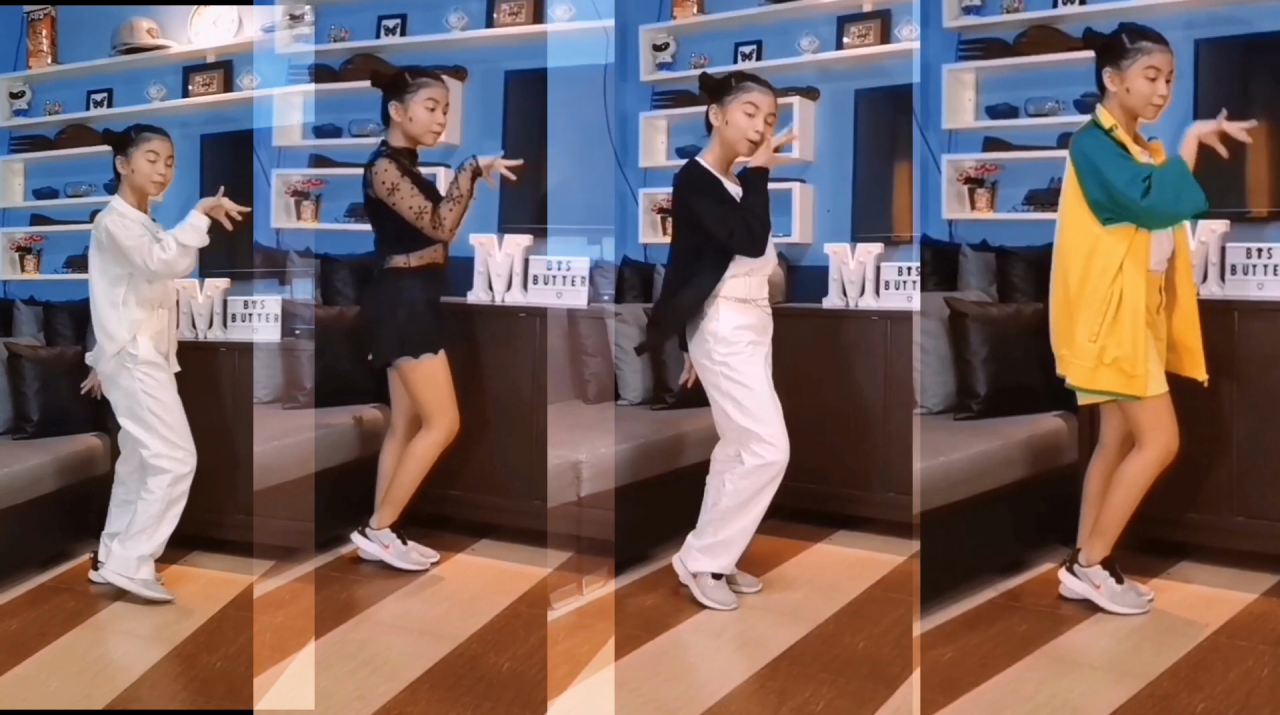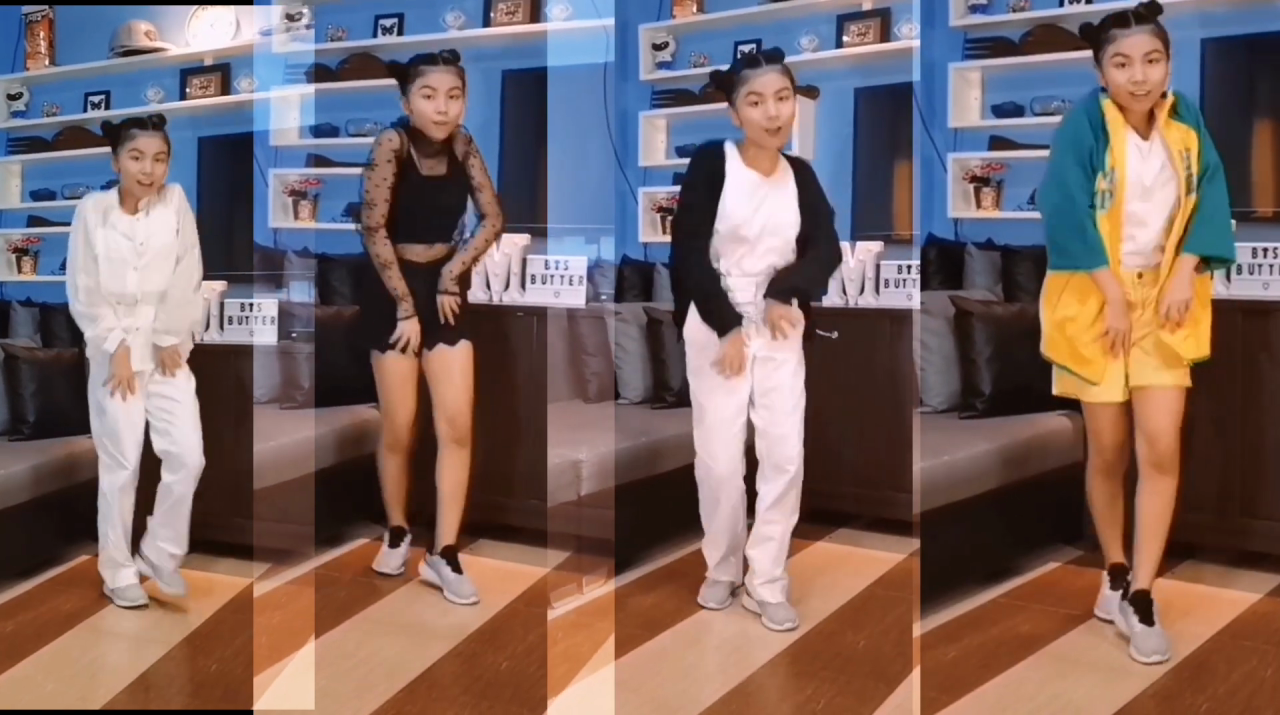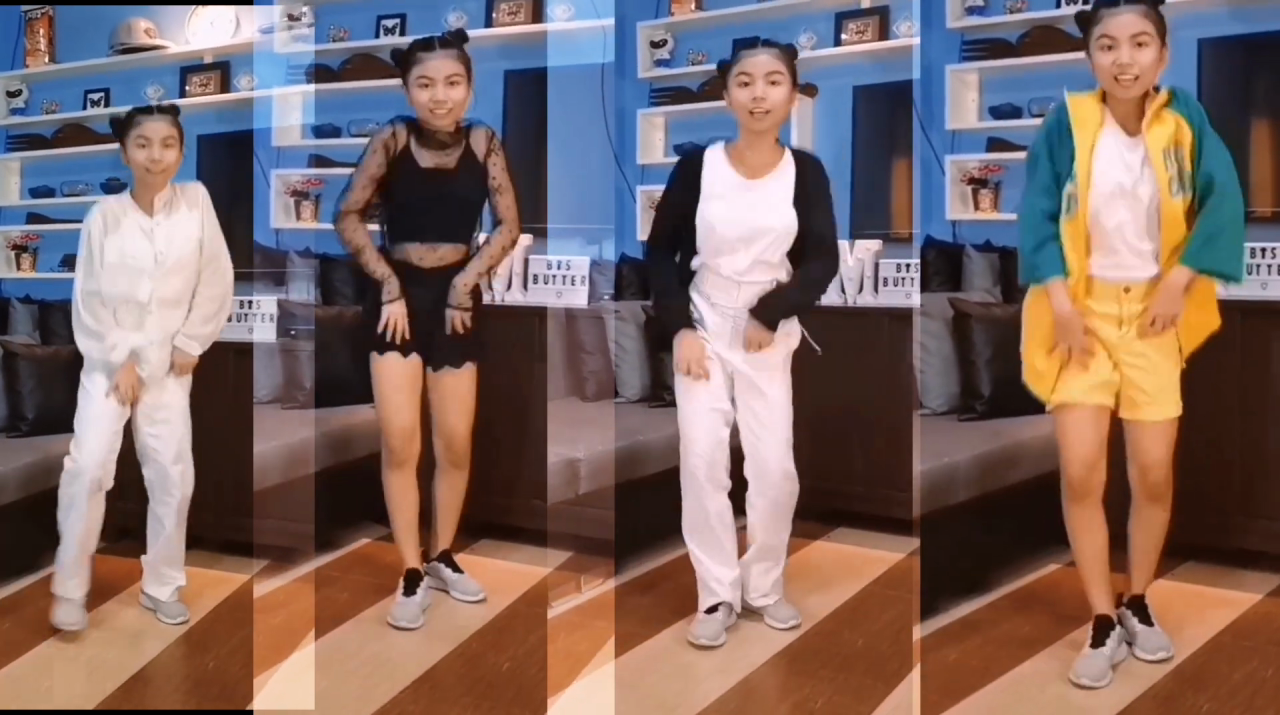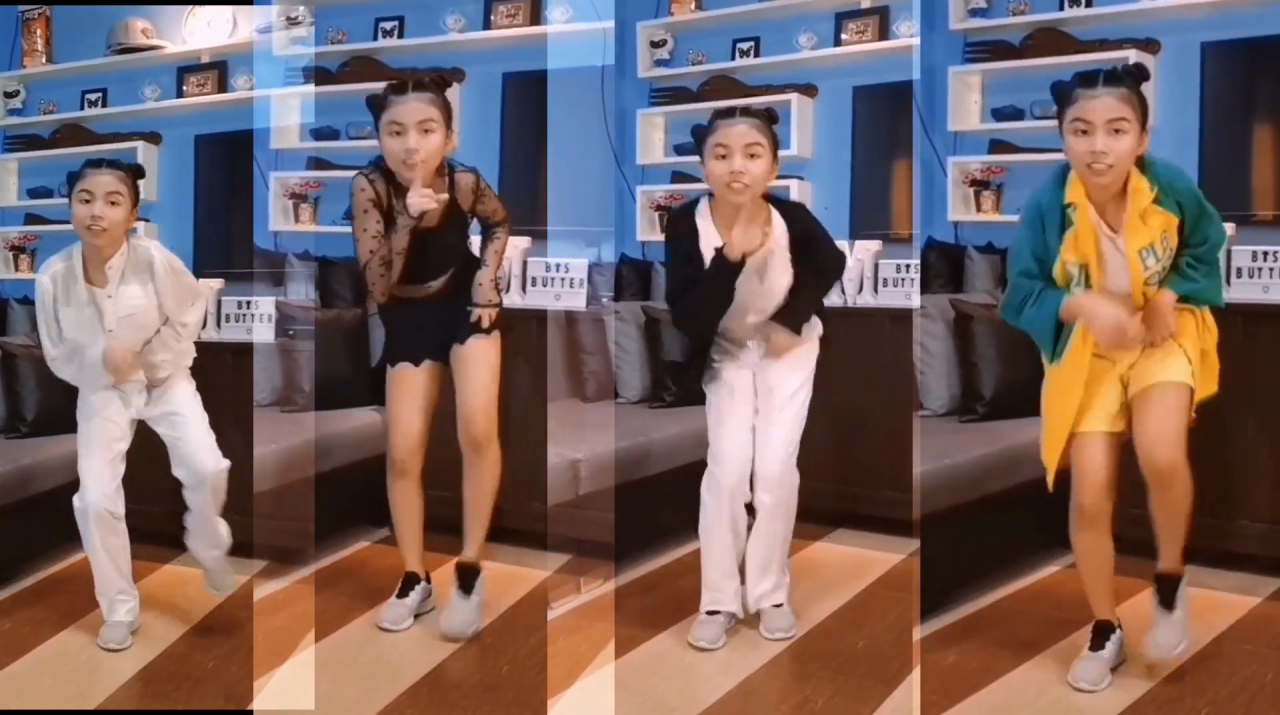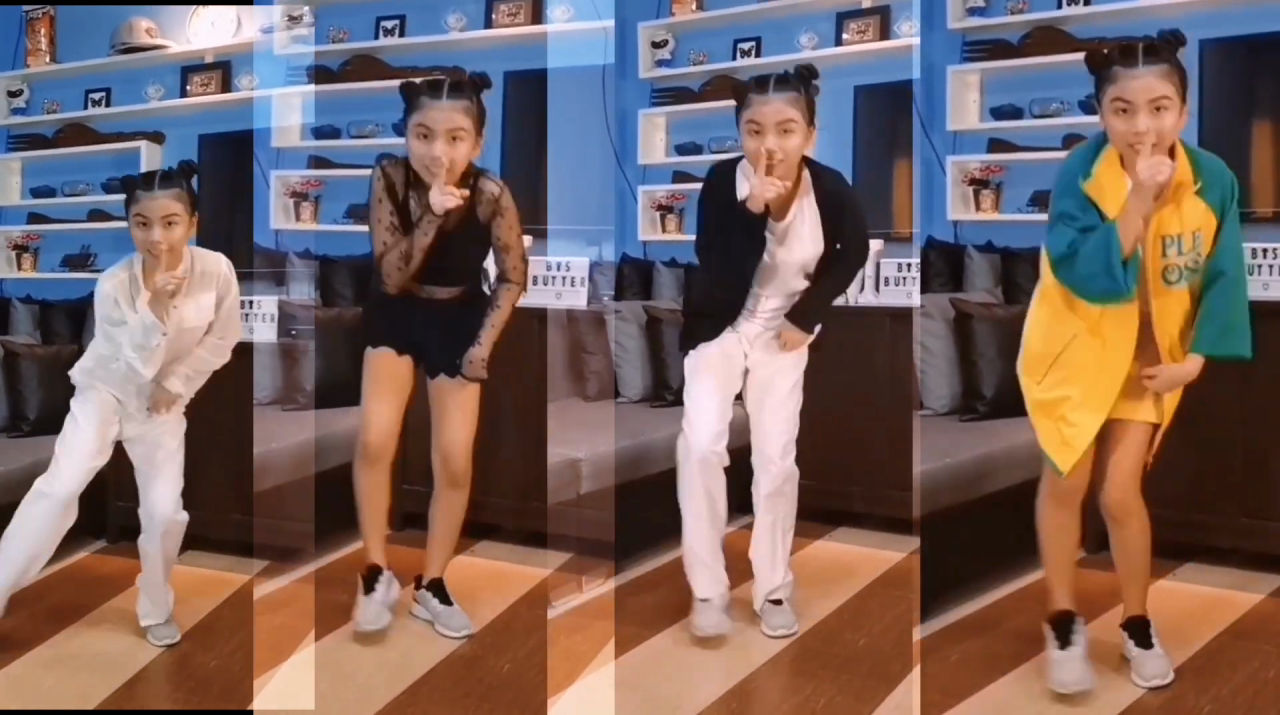
dt=1s
person 1, frame 1
left shoulder: (1143, 147)
right shoulder: (1093, 144)
right elbow: (1153, 204)
right wrist: (1194, 136)
left hip: (1137, 311)
right hip: (1109, 314)
left knee: (1119, 439)
right knee: (1159, 440)
left ankle: (1085, 563)
right ankle: (1089, 565)
person 1, frame 2
left shoulder: (1184, 119)
right shoulder: (1086, 122)
left elbow: (1210, 197)
right elbow: (1065, 210)
left wrist: (1187, 270)
right wrist: (1111, 294)
left hip: (1163, 302)
right hip: (1095, 303)
left knee: (1161, 448)
right knee: (1108, 450)
left ankle: (1140, 595)
right ankle: (1115, 571)
person 1, frame 3
left shoulder: (1183, 118)
right shoulder: (1067, 124)
left elbow: (1221, 203)
right elbow: (1037, 219)
left wrist: (1180, 279)
right wrist: (1060, 303)
left hip: (1150, 313)
right hip: (1078, 310)
left knee: (1154, 475)
right knee: (1081, 468)
left ankle: (1135, 602)
right ankle: (1101, 623)
person 1, frame 4
left shoulder: (1170, 187)
right shoulder: (1048, 203)
left elbow: (1205, 241)
right elbow: (1019, 301)
left wrist: (1171, 295)
right wrist: (1086, 308)
left hip: (1160, 336)
right hip: (1085, 349)
left knee: (1164, 461)
right knee: (1091, 498)
left ankle: (1169, 579)
right ankle: (1104, 628)
person 1, frame 5
left shoulder: (1210, 179)
right shoulder: (1081, 176)
left elbow: (1224, 275)
right elbow: (1085, 278)
left wrist: (1196, 355)
right wrist: (1137, 205)
left hip: (1156, 349)
right hip: (1077, 342)
left knee: (1120, 494)
right knee: (1066, 479)
left ankle: (1137, 624)
right ankle: (1063, 621)
person 2, frame 1
left shoulder: (731, 180)
right shoulder: (695, 181)
right elbow: (746, 242)
right wrist: (757, 173)
left hip: (750, 326)
right hip: (725, 332)
left knee: (739, 448)
right knee: (767, 450)
left ankle: (715, 560)
right ankle: (701, 559)
person 2, frame 2
left shoulder: (801, 175)
right shoulder: (713, 161)
left elbow: (824, 250)
right elbow: (689, 253)
left wrist: (788, 295)
right wrist: (725, 327)
left hip: (778, 326)
right hip: (717, 329)
left knee: (784, 456)
right knee: (720, 457)
left ankle: (765, 583)
right ankle: (725, 559)
person 2, frame 3
left shoulder: (804, 171)
right shoulder: (698, 166)
left elbow: (821, 263)
right elbow: (664, 253)
left wrist: (771, 314)
right wrist: (679, 327)
left hip: (765, 335)
right hip: (701, 329)
left knee: (774, 470)
right knee: (702, 464)
left ankle: (763, 585)
right ankle: (718, 593)
person 2, frame 4
left shoulder: (793, 219)
right shoulder: (685, 223)
left elbow: (830, 265)
right elbow: (687, 319)
left wrist: (794, 320)
right wrist: (728, 259)
left hip: (785, 346)
right hip: (729, 352)
left knee: (775, 469)
right knee: (726, 474)
left ankle: (770, 593)
right ankle: (720, 601)
person 2, frame 5
left shoulder: (828, 188)
right shoulder: (723, 184)
left elbow: (852, 254)
right elbow: (718, 272)
left wrist: (807, 316)
right wrist: (752, 211)
left hip: (782, 333)
right hip: (719, 328)
left knee: (775, 463)
right knee: (700, 446)
left ankle: (773, 587)
right ankle: (708, 588)
person 3, frame 1
left shoulder: (404, 163)
right shoulder: (385, 168)
right elbow: (439, 226)
right wrist: (473, 168)
left hip: (410, 300)
right hip: (404, 300)
left knee: (406, 424)
right knee: (442, 423)
left ankle: (381, 531)
right ankle: (378, 529)
person 3, frame 2
left shoulder: (463, 146)
right shoulder: (390, 143)
left elbow: (493, 219)
right elbow: (373, 227)
left wrist: (451, 275)
right wrist: (405, 305)
left hip: (441, 297)
right hip: (392, 298)
left knee: (455, 430)
right knee: (398, 431)
left ankle: (443, 554)
right ankle: (396, 530)
person 3, frame 3
left shoulder: (483, 141)
right shoulder: (392, 139)
left elbow: (508, 226)
right elbow: (348, 216)
left wrist: (468, 281)
right wrist: (390, 286)
left hip: (451, 301)
right hip: (398, 298)
left knee: (455, 448)
right knee: (400, 446)
left ankle: (441, 557)
right ankle: (412, 573)
person 3, frame 4
left shoulder: (465, 183)
right shoulder: (367, 187)
left elbow: (499, 223)
right elbow: (378, 289)
left wrist: (489, 276)
right wrist: (408, 222)
left hip: (463, 308)
right hip: (407, 320)
left knee: (477, 430)
right knee: (404, 457)
left ankle: (469, 569)
right ankle: (415, 579)
person 3, frame 5
left shoulder: (490, 194)
right shoulder: (389, 178)
left elbow: (512, 278)
right elbow: (390, 277)
left wrist: (483, 343)
right wrist: (430, 215)
left hip: (460, 322)
right hip: (396, 315)
left knee: (454, 465)
right knee: (374, 444)
left ankle: (430, 585)
right ankle: (375, 574)
person 4, frame 1
left shoulder: (142, 221)
right shoulder: (114, 221)
right elbow: (162, 261)
left wrist: (100, 361)
right wrist: (202, 212)
left hip: (146, 356)
right hip: (133, 358)
left knee: (140, 460)
right knee: (175, 460)
left ankle: (111, 558)
right ankle: (130, 564)
person 4, frame 2
left shoulder: (176, 203)
right shoulder: (92, 211)
left elbow: (188, 279)
right elbow: (82, 292)
left wrist: (173, 339)
right wrist: (117, 347)
left hip: (167, 353)
right hip: (113, 355)
left knee: (187, 456)
right knee: (120, 466)
left ankle: (161, 552)
right ankle: (119, 572)
person 4, frame 3
left shoulder: (195, 199)
right shoulder: (104, 216)
left elbow: (217, 279)
right elbow: (86, 299)
left wrist: (190, 344)
right wrist: (119, 361)
left hip: (171, 362)
right hip: (107, 360)
left knee: (173, 479)
right knee: (87, 469)
left ankle: (162, 587)
right ankle: (69, 587)
person 4, frame 4
left shoulder: (153, 259)
right shoulder: (54, 274)
left elbow: (190, 310)
right elbow: (59, 355)
left wrist: (157, 362)
right wrist: (104, 363)
left hip: (163, 378)
right hip: (98, 390)
left knee: (207, 470)
right knee: (96, 500)
left ankle: (208, 547)
right ankle: (120, 609)
person 4, frame 5
left shoulder: (217, 269)
right shoulder: (115, 283)
left elbow: (222, 337)
right elbow: (130, 366)
left wrist: (178, 384)
right wrist: (155, 304)
left hip: (161, 405)
right hip: (104, 392)
left knee: (165, 514)
right knee: (58, 490)
left ankle: (155, 610)
